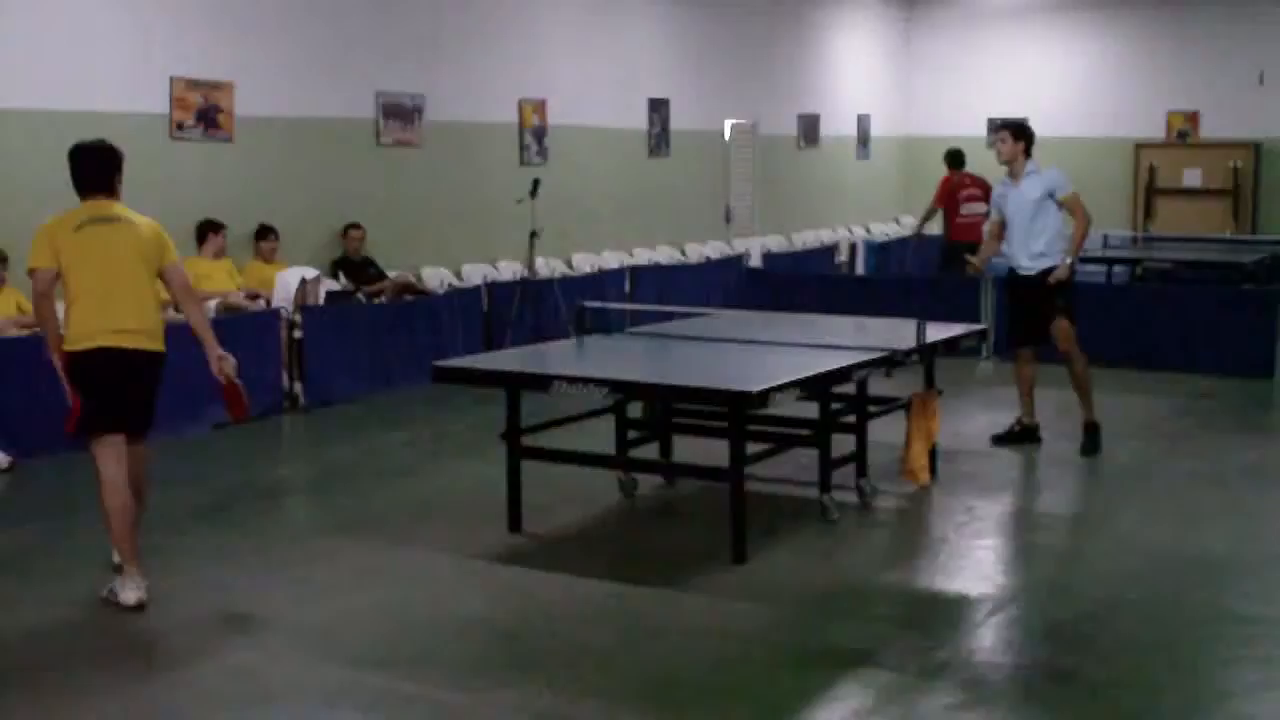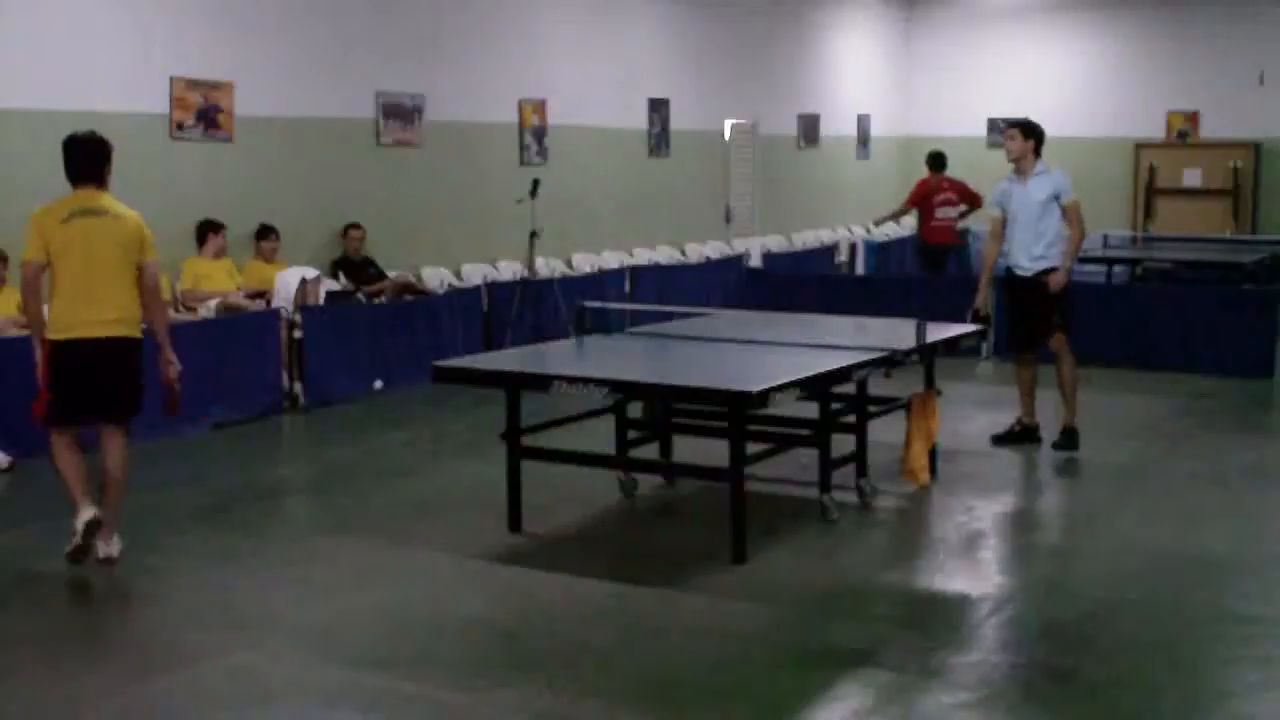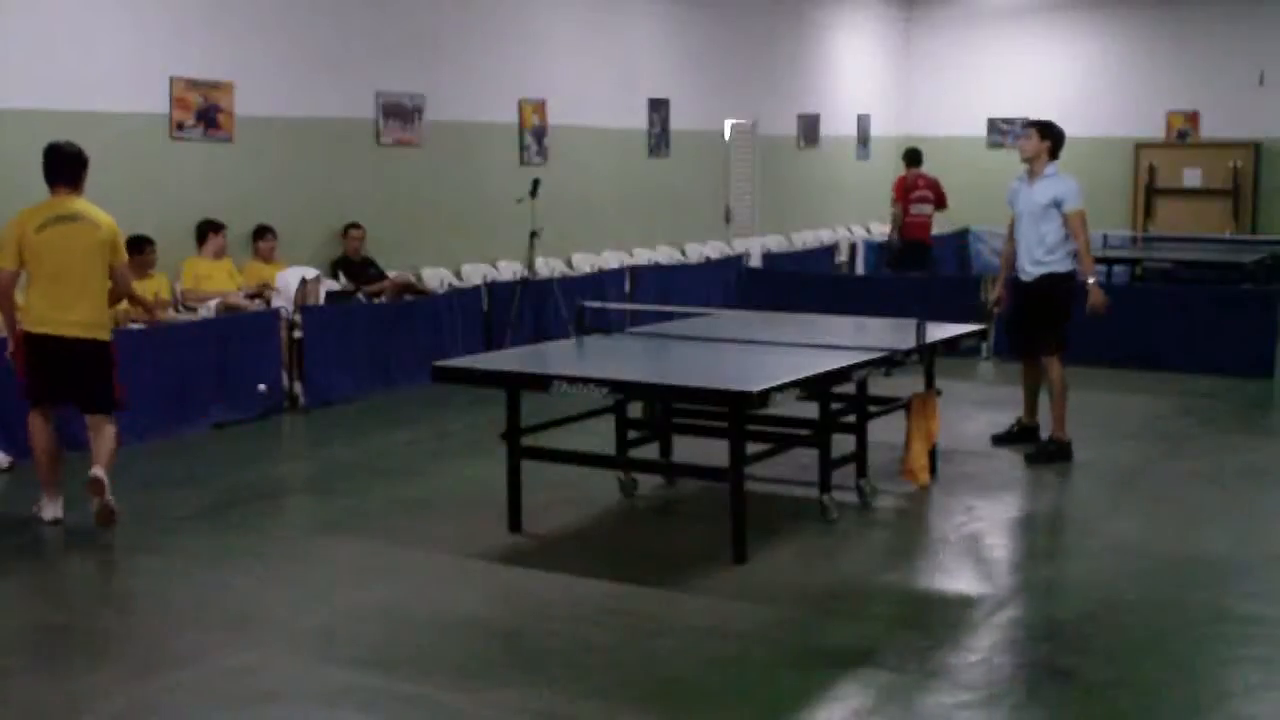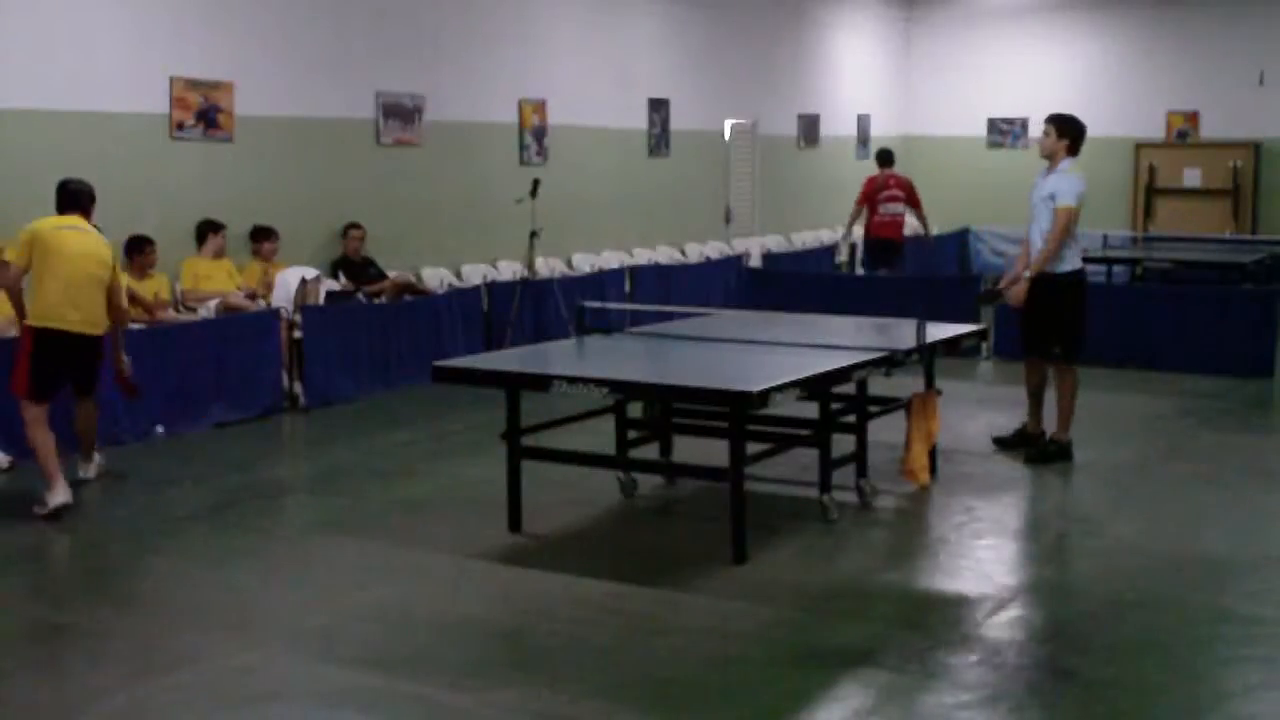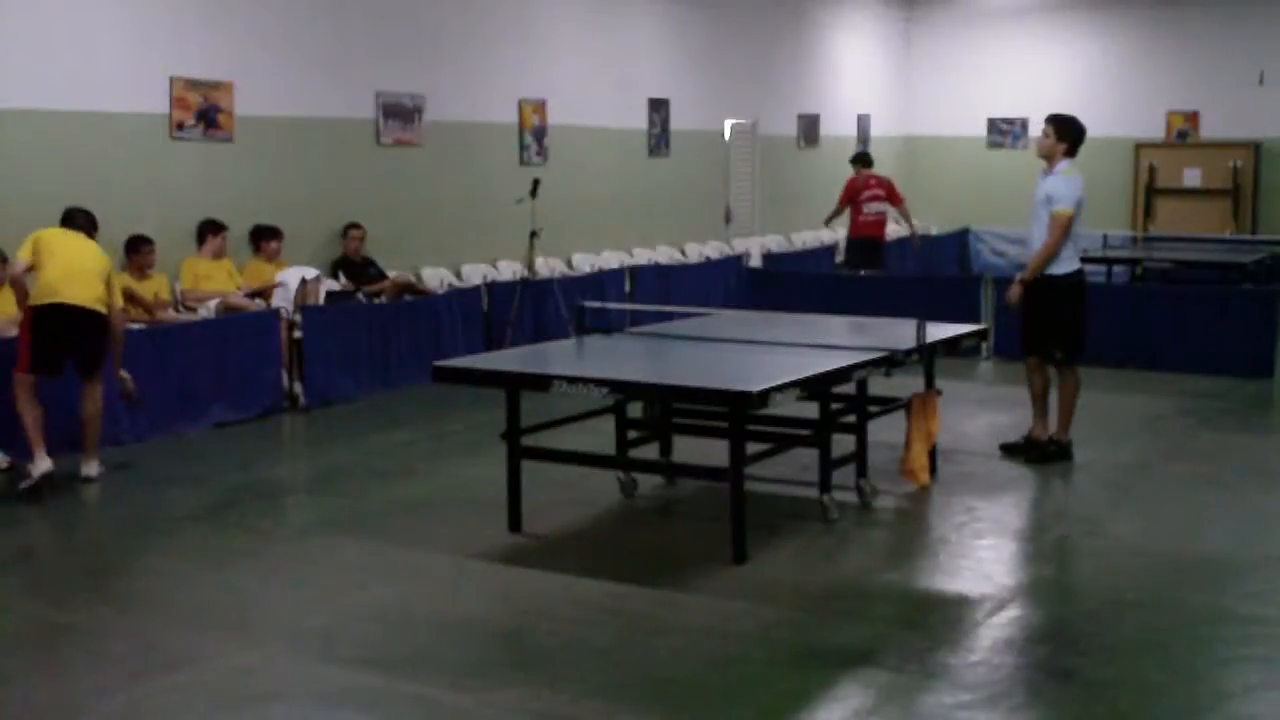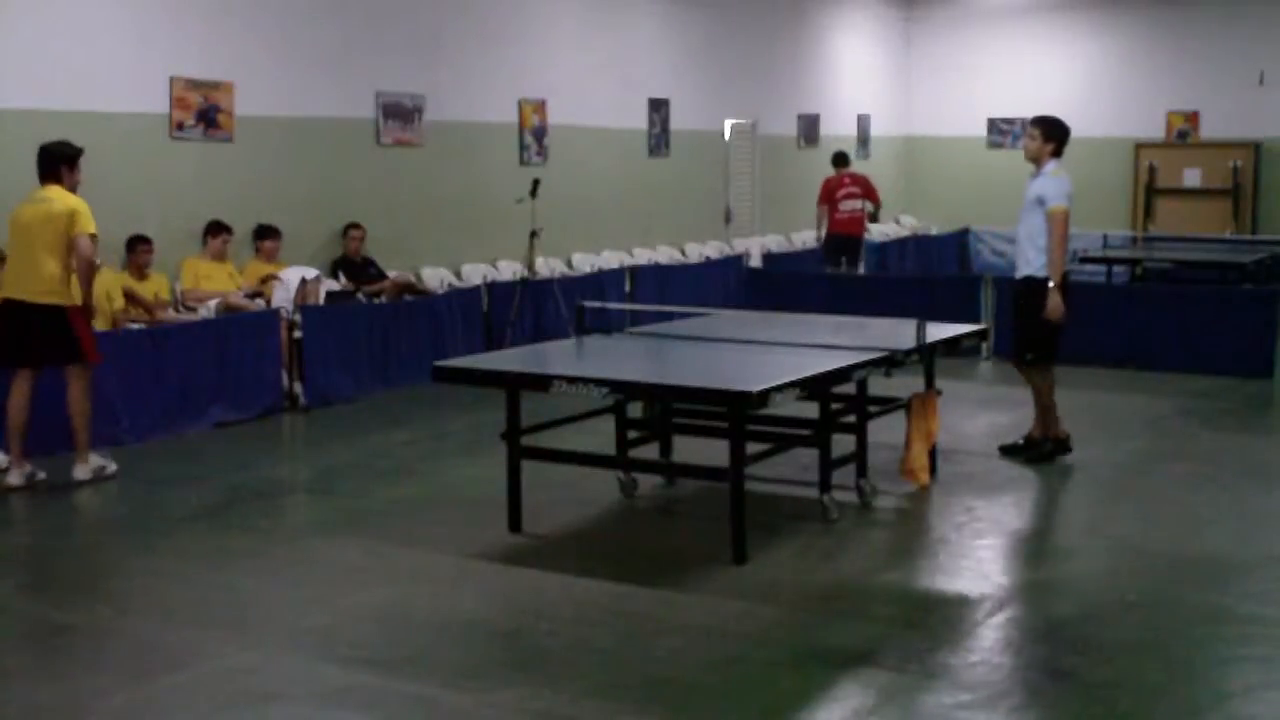
dt=0.4s
person 1, frame 1
left shoulder: (56, 230)
right shoulder: (147, 228)
left elbow: (41, 292)
right elbow: (184, 293)
left wrist: (57, 355)
right wrist: (214, 350)
left hip: (90, 350)
right hip: (145, 348)
left knee: (111, 462)
right knee: (134, 448)
left ankle: (131, 579)
right ankle: (128, 544)
person 1, frame 2
left shoulder: (47, 219)
right shoulder: (132, 220)
left elbow: (30, 281)
right elbow: (151, 292)
left wrist: (38, 342)
right wrist: (166, 349)
left hip: (67, 339)
right hip: (122, 338)
left knee: (62, 435)
right knee: (114, 435)
left ankle: (86, 512)
right ankle: (110, 535)
person 1, frame 3
right shoulder: (105, 223)
right elbow: (124, 289)
left hip: (41, 334)
right hip: (93, 335)
left knee: (41, 415)
right knee: (102, 421)
left ankle: (52, 500)
right ankle: (99, 473)
person 1, frame 4
left shoulder: (37, 230)
right shoulder: (102, 243)
right elbow: (118, 308)
right wrist: (119, 352)
left hip: (45, 326)
right hip: (90, 330)
left knee: (35, 413)
right knee: (85, 395)
left ankle: (58, 488)
right ankle: (88, 461)
person 1, frame 5
left shoulder: (41, 236)
right shoulder: (101, 255)
left elbow: (17, 276)
right elbow: (115, 319)
left wrist: (28, 310)
right wrist: (119, 368)
left hip: (47, 307)
right hip: (91, 313)
left knee: (24, 385)
right knee: (91, 382)
left ankle: (39, 458)
right ankle: (90, 462)
person 1, frame 6
right shoulder: (74, 206)
right elbow: (85, 256)
left wrist: (78, 268)
right wrist: (85, 296)
right hip: (52, 302)
right knee: (78, 375)
right ankle: (84, 460)
person 2, frame 1
left shoulder: (1050, 178)
right shoulder: (1000, 192)
left elbow: (1082, 218)
right elbow: (995, 237)
left wrist: (1067, 261)
right wrist: (979, 260)
left hip: (1050, 274)
right hip: (1019, 277)
left knee: (1065, 343)
right knee: (1022, 351)
left ankle: (1090, 420)
right ankle: (1028, 423)
person 2, frame 2
left shoulder: (1056, 180)
right shoulder: (1003, 189)
left elbow: (1077, 227)
right elbow: (995, 240)
left wrist: (1064, 268)
right wrist: (983, 288)
left hip: (1048, 275)
right hip: (1017, 278)
left knee: (1058, 345)
right knee: (1023, 352)
left ankle: (1069, 427)
right ankle: (1027, 423)
person 2, frame 3
left shoulder: (1064, 185)
right shoulder: (1017, 187)
left elbow: (1080, 237)
left wrist: (1092, 282)
right wrist: (1000, 283)
left hip: (1054, 281)
right hip: (1024, 281)
left knee: (1049, 356)
right knee: (1028, 356)
left ankle: (1060, 439)
right ankle: (1029, 424)
person 2, frame 4
left shoulder: (1069, 180)
right shoulder: (1044, 179)
left elbow: (1057, 237)
left wrist: (1025, 280)
right wrist: (1013, 274)
left hip: (1061, 280)
right hip: (1040, 279)
left knee: (1062, 362)
right knee: (1033, 357)
left ankle: (1061, 440)
right ankle: (1032, 429)
person 2, frame 5
left shoulder: (1066, 182)
right shoulder: (1048, 178)
left elbow: (1054, 243)
left wrist: (1020, 281)
right wrist: (1026, 279)
left hip: (1060, 282)
right hip: (1040, 281)
left knee: (1064, 364)
right knee: (1033, 359)
left ankle: (1061, 440)
right ankle: (1039, 432)
person 2, frame 6
left shoulder: (1054, 181)
right shoulder: (1039, 180)
left elbow: (1058, 241)
left wrist: (1054, 289)
left hip: (1042, 284)
right hip: (1030, 281)
left knee: (1032, 363)
right knee: (1037, 362)
left ankle: (1056, 434)
right ankle: (1039, 433)
